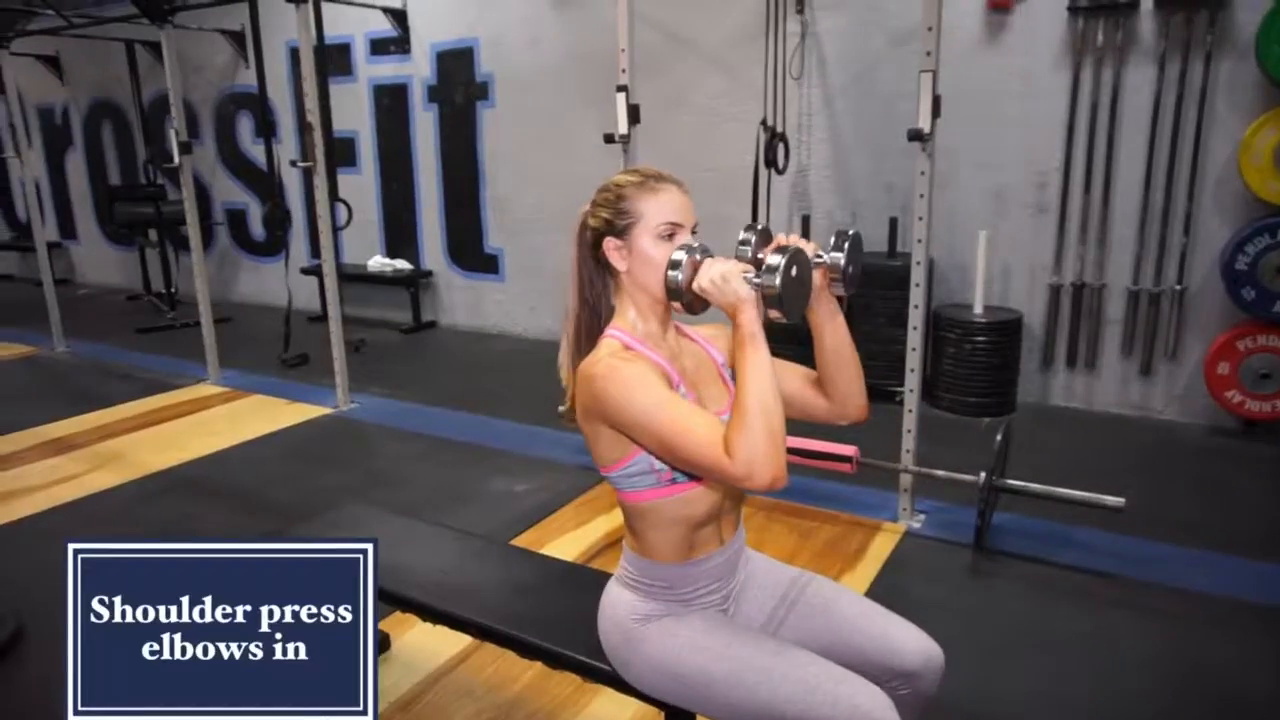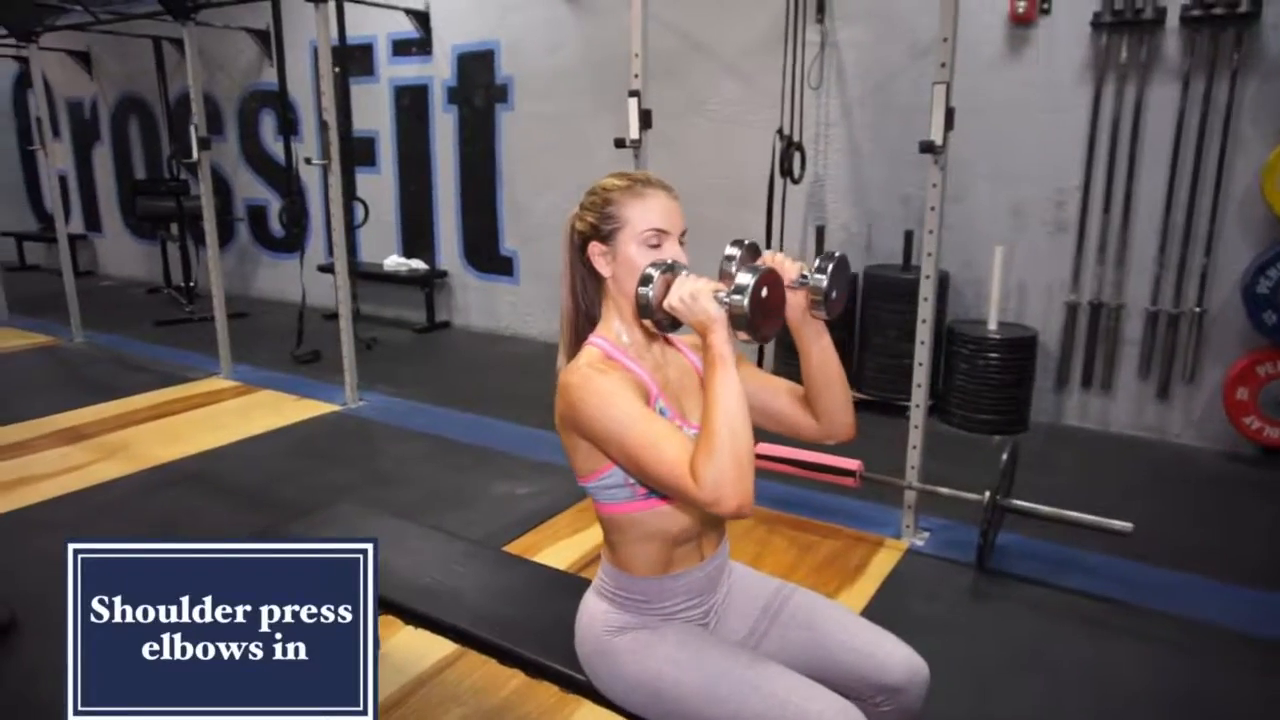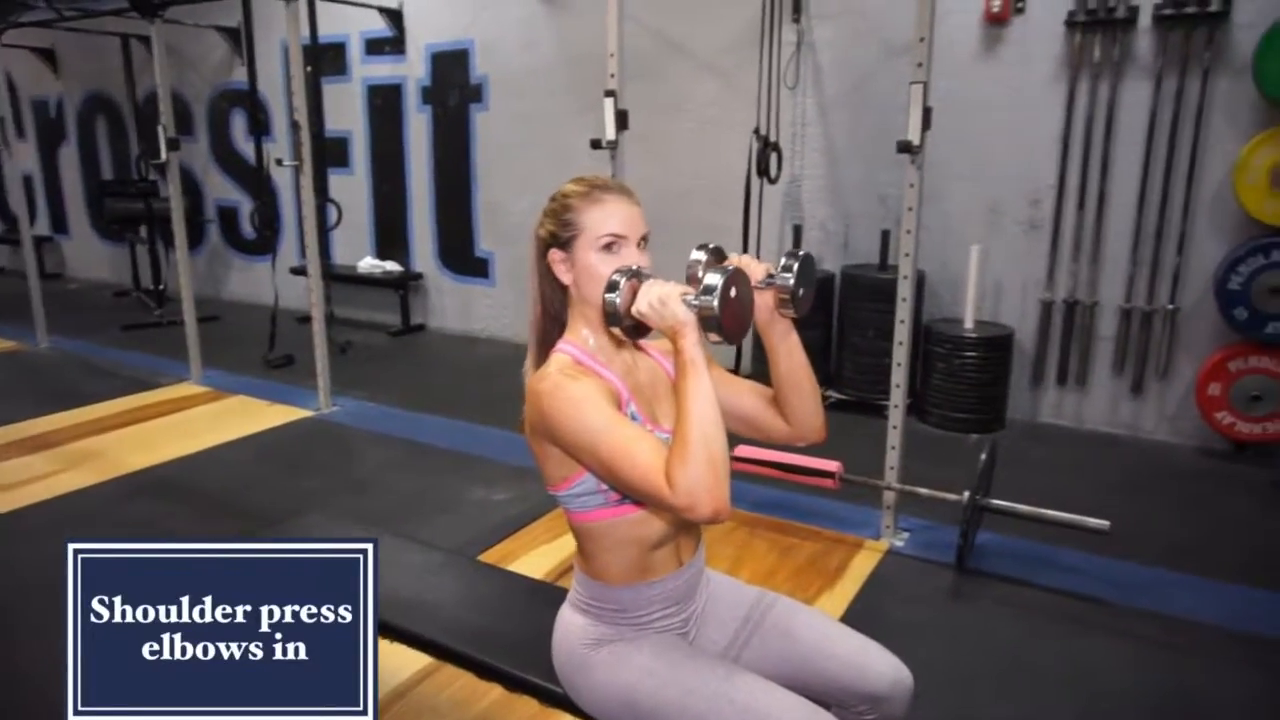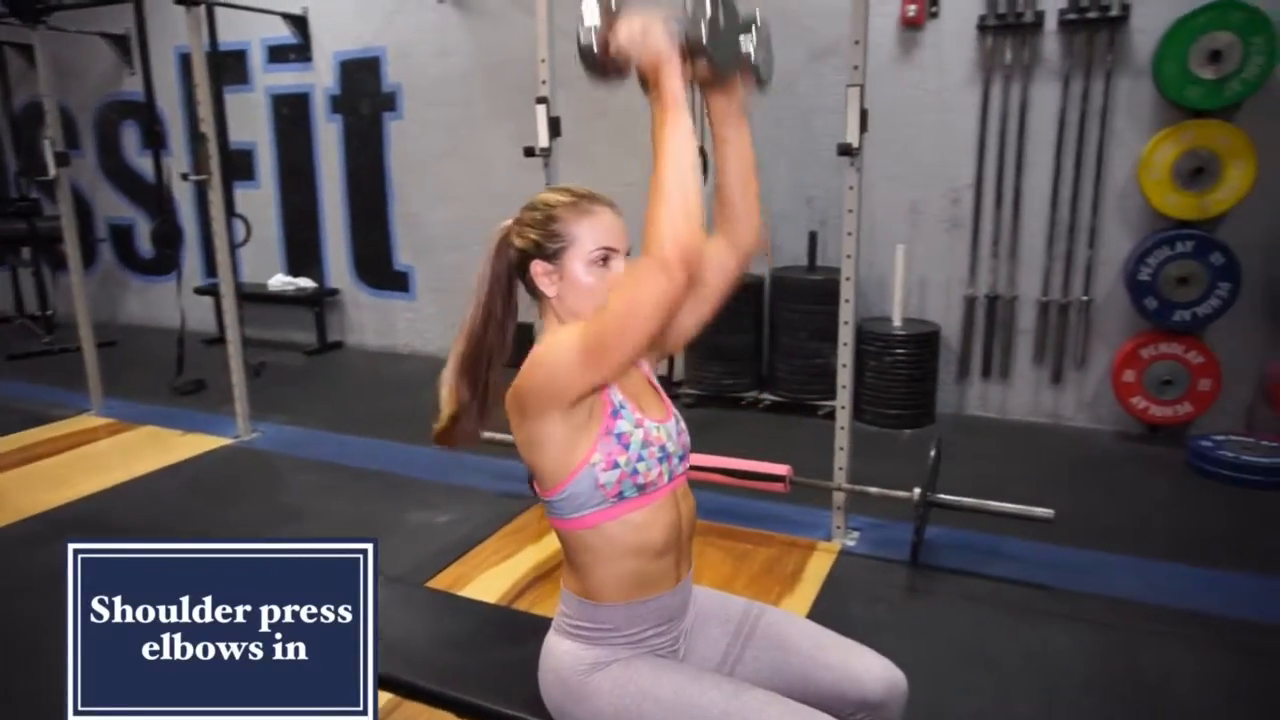
dt=0.7s
person 1, frame 1
left shoulder: (708, 342)
right shoulder: (610, 372)
left elbow: (846, 405)
right elbow: (759, 468)
left wrist: (818, 299)
right wrist: (746, 317)
left hip: (739, 579)
right hip: (662, 616)
left knee: (917, 664)
person 1, frame 2
left shoulder: (692, 353)
right shoulder: (590, 381)
left elbow: (833, 425)
right elbow: (727, 494)
left wrist: (802, 319)
right wrist: (717, 337)
left hip: (720, 591)
right hip: (640, 628)
person 1, frame 3
left shoulder: (660, 358)
right shoulder: (560, 387)
left elbow: (803, 427)
right elbow: (703, 499)
left wrist: (770, 320)
right wrist: (687, 339)
left hip: (699, 600)
right hip: (618, 639)
person 1, frame 4
left shoulder: (629, 360)
right shoulder: (546, 386)
left elbow: (735, 243)
right elbow: (674, 258)
left wrist: (725, 103)
right wrist: (665, 76)
left hip: (686, 620)
right hip: (607, 662)
